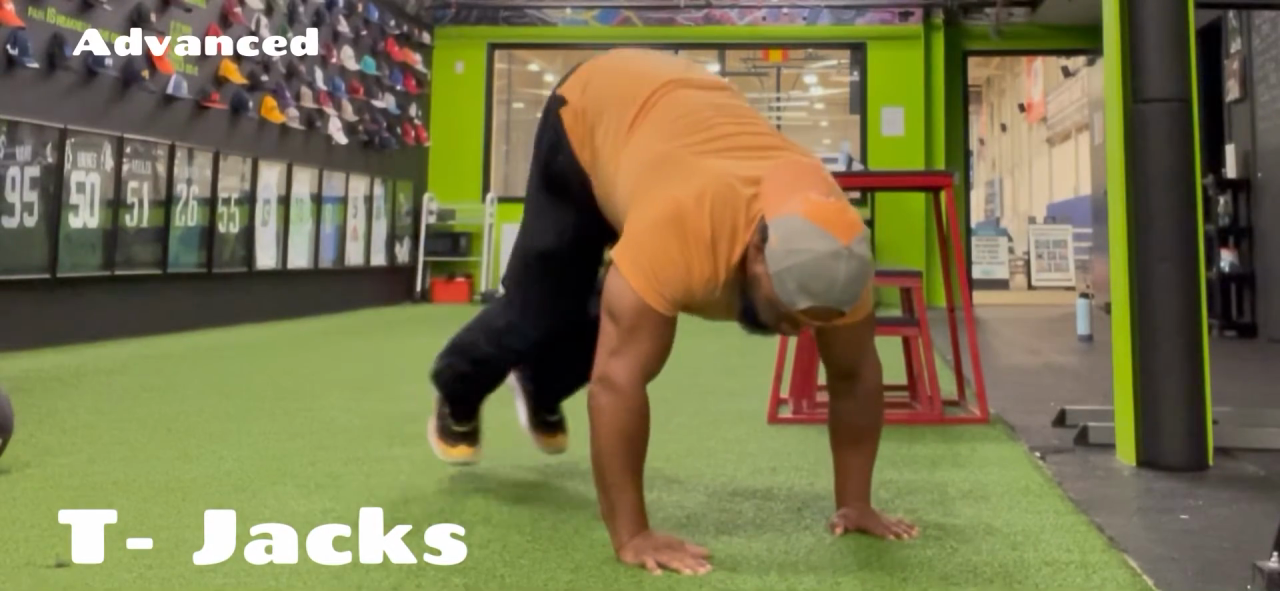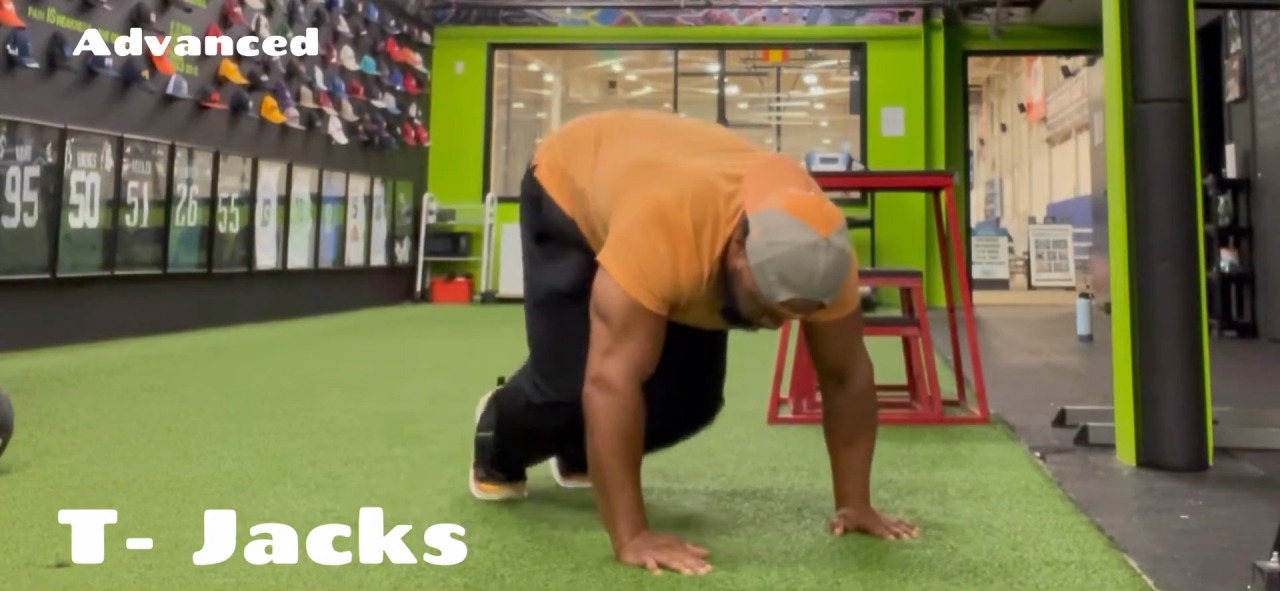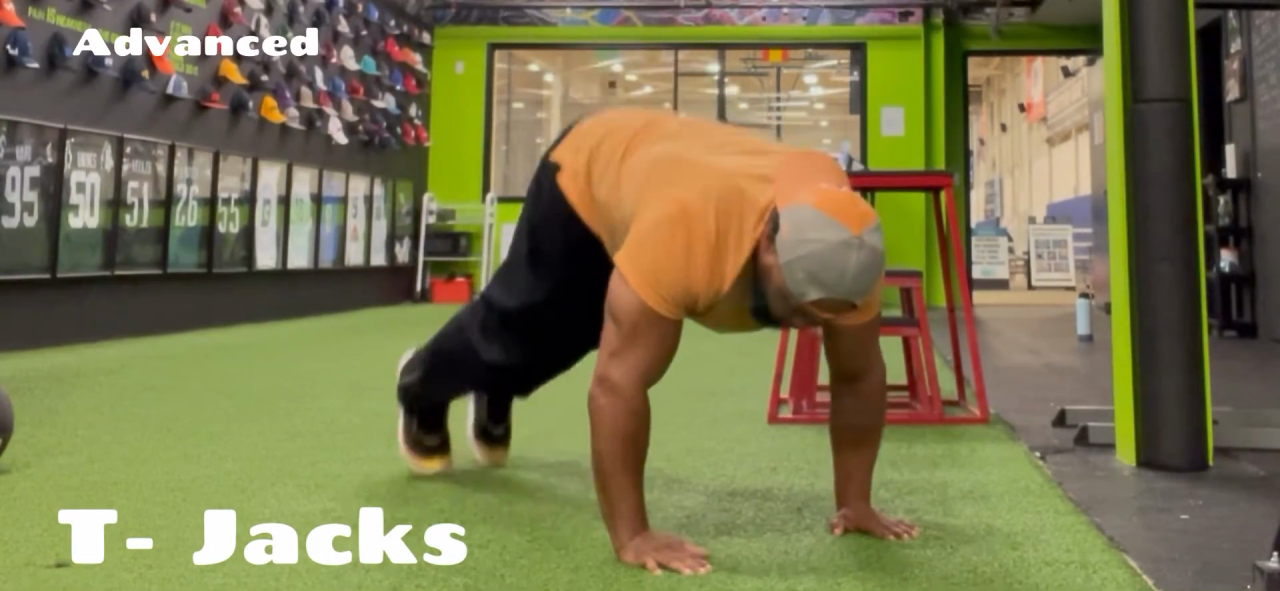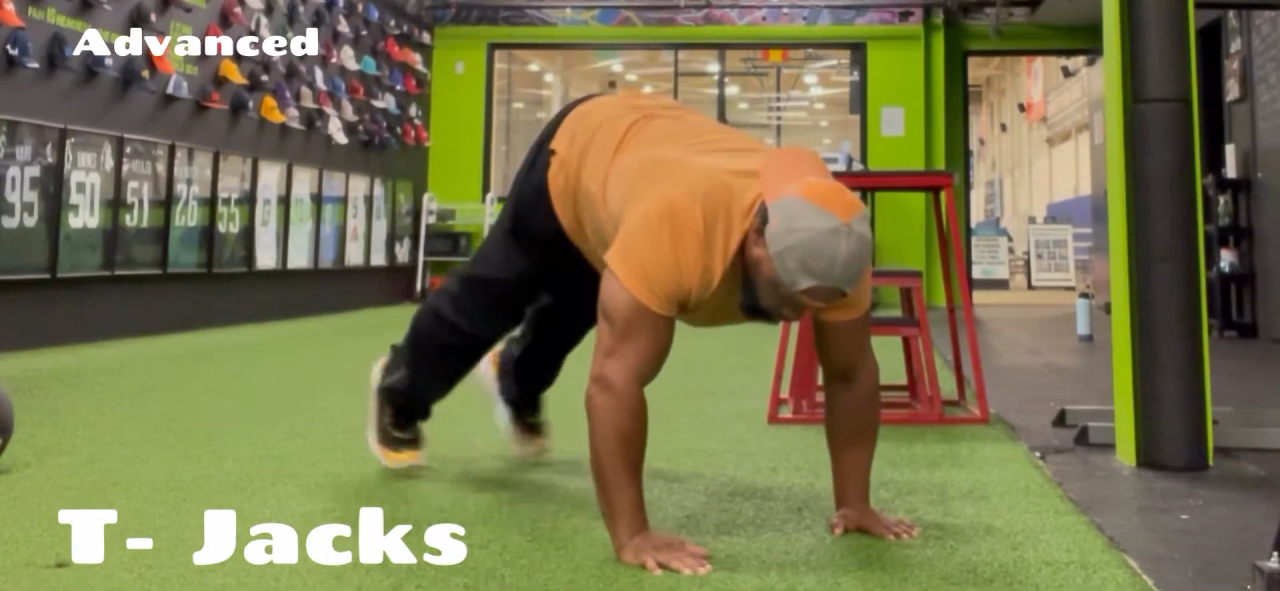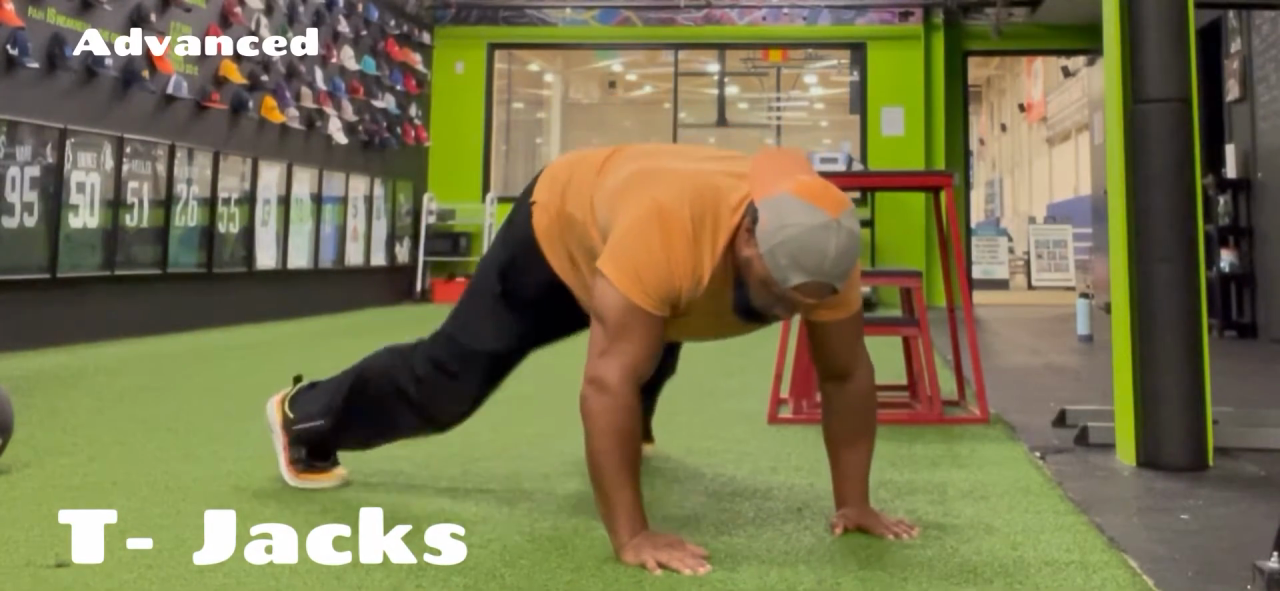
dt=0.4s
person 1, frame 1
left shoulder: (827, 246)
right shoulder: (678, 229)
left elbow: (855, 373)
right elbow: (617, 380)
left wrist: (855, 504)
right wrist: (631, 538)
left knee: (613, 318)
right knee: (540, 315)
left ankle: (541, 387)
right ankle: (458, 390)
person 1, frame 2
left shoulder: (813, 251)
right shoulder: (660, 230)
left elbow: (845, 375)
right elbow: (609, 380)
left wrist: (854, 504)
right wrist: (631, 538)
right hip: (573, 181)
left knee: (689, 402)
right knee: (568, 380)
left ankle: (575, 446)
right ankle: (499, 437)
person 1, frame 3
left shoulder: (840, 247)
right shoulder: (685, 228)
left elbow: (859, 375)
right elbow: (618, 383)
left wrist: (855, 502)
right wrist: (632, 537)
right hip: (588, 180)
left knee: (572, 336)
right knee: (514, 334)
left ankle: (493, 398)
right ankle: (422, 391)
person 1, frame 4
left shoulder: (828, 243)
right shoulder: (674, 228)
left elbow: (851, 373)
right elbow: (614, 380)
left wrist: (855, 503)
right wrist: (632, 537)
right hip: (582, 156)
left knee: (579, 306)
right knee: (490, 300)
left ankle: (516, 375)
right ankle: (401, 388)
person 1, frame 5
left shoulder: (819, 251)
right shoulder: (665, 231)
left elbow: (846, 375)
right elbow: (606, 381)
left wrist: (855, 503)
right wrist: (631, 537)
right hip: (565, 219)
left knee: (657, 337)
right knee: (456, 370)
left ankle: (625, 426)
right ankle: (303, 416)
